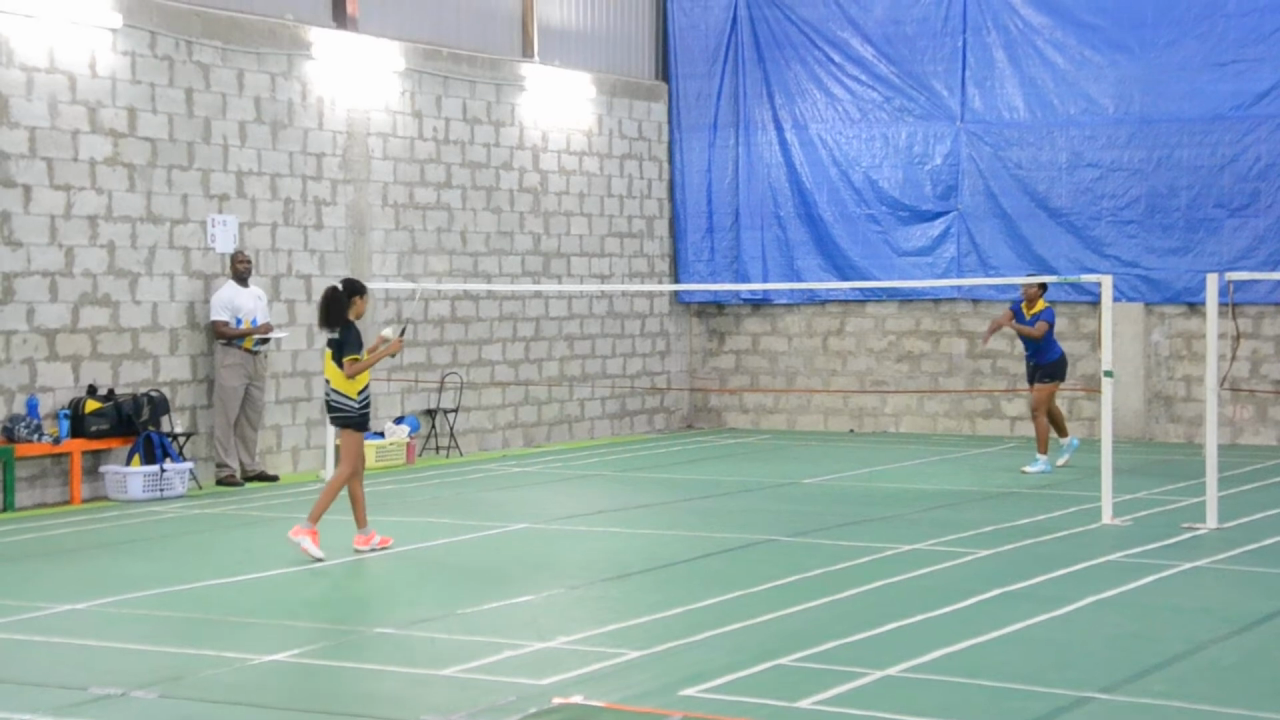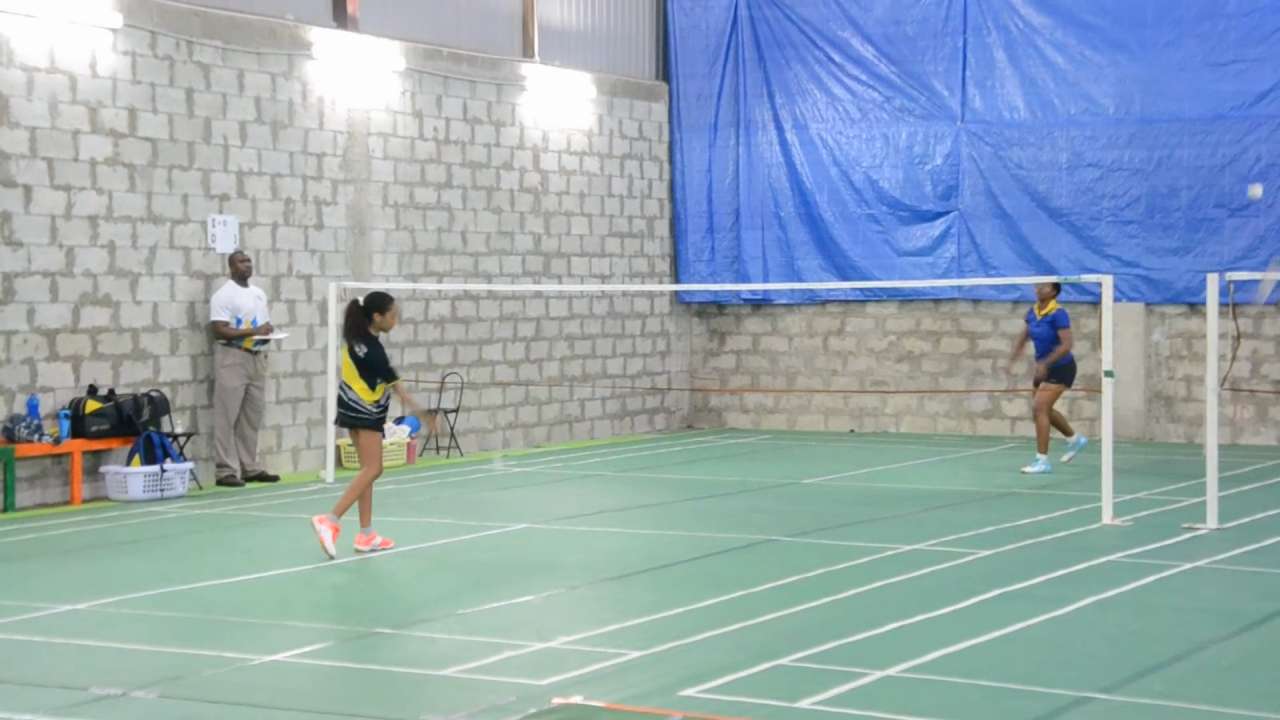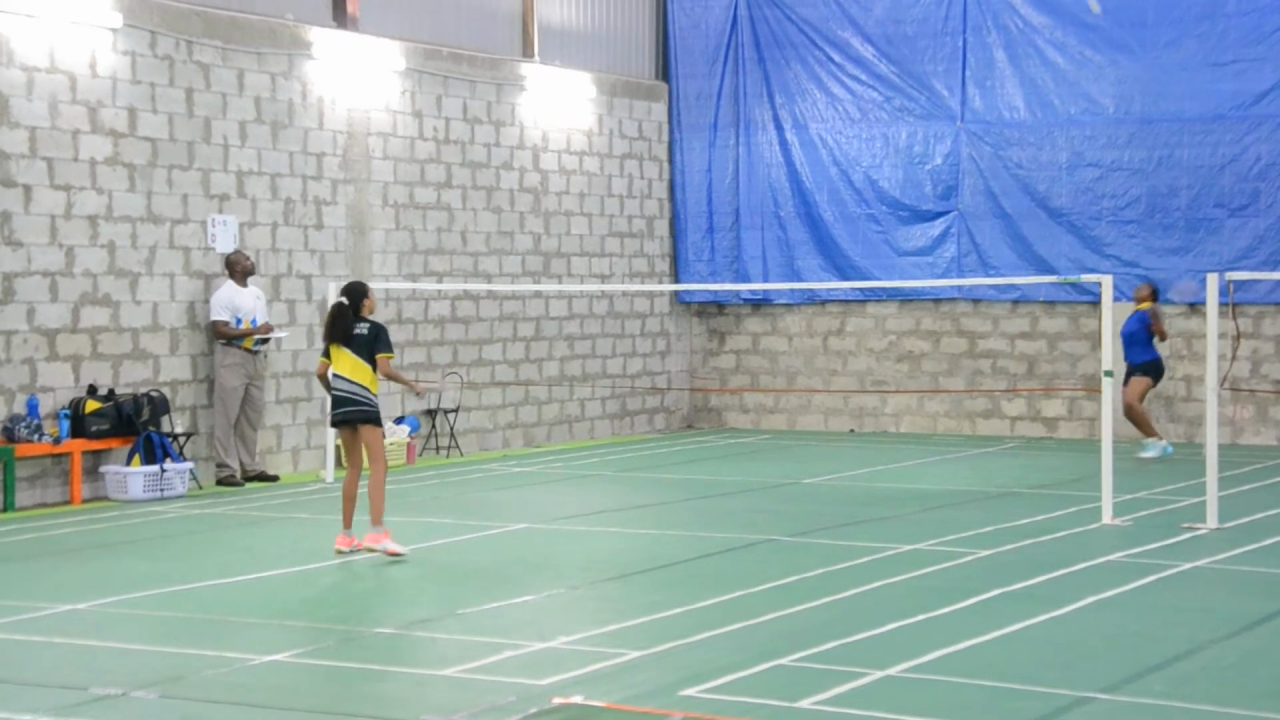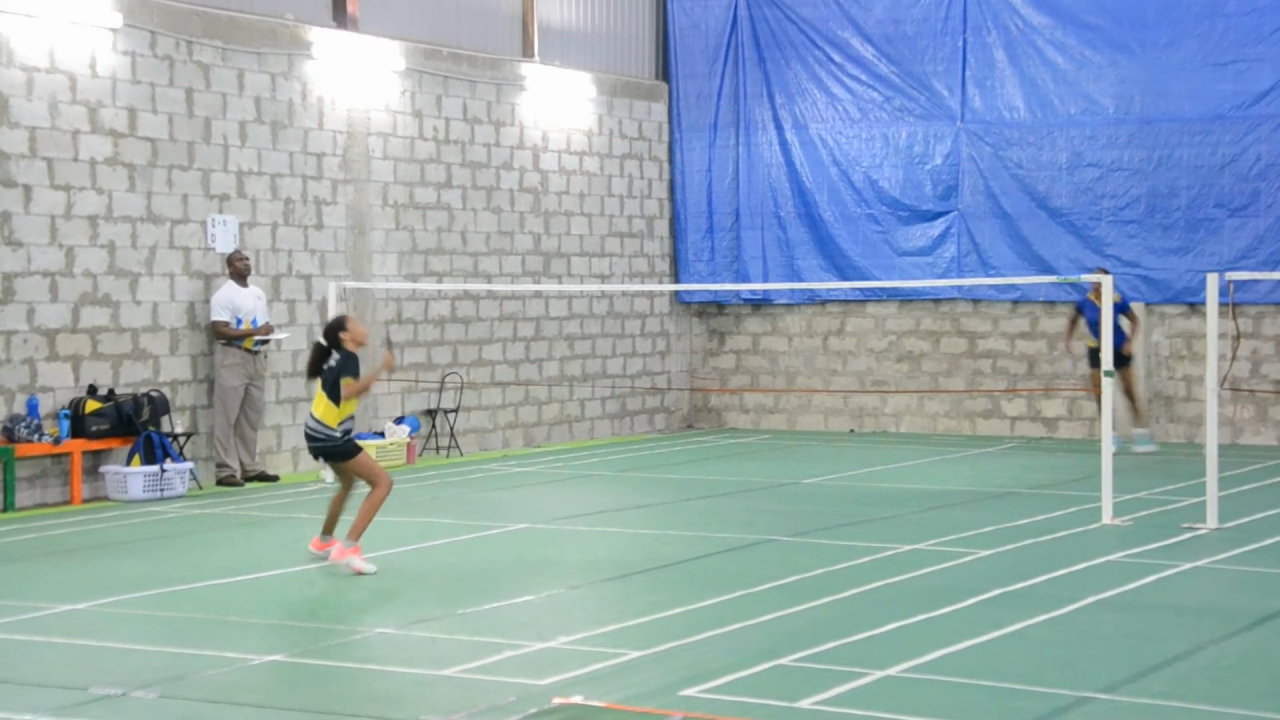
dt=1s
person 1, frame 1
left shoulder: (337, 329)
right shoulder: (350, 331)
right elbow: (350, 371)
left wrist: (373, 349)
right wrist: (385, 353)
left hip: (346, 405)
right hip: (350, 407)
left knee: (357, 469)
right knee: (346, 470)
left ankle: (364, 534)
right ankle: (306, 528)
person 1, frame 2
left shoulder: (356, 335)
right shoulder: (374, 352)
right elbow: (395, 385)
right wrist: (415, 407)
left hip: (351, 406)
right hip: (364, 412)
left knee: (367, 469)
right knee: (372, 470)
left ankle: (366, 534)
right ankle: (330, 520)
person 1, frame 3
left shoulder: (338, 331)
right shoulder: (376, 329)
left elbow: (321, 371)
right elbow: (385, 369)
right wrist: (412, 385)
left hip: (341, 403)
right hip: (363, 403)
left knee: (353, 467)
right knee: (378, 466)
left ankle: (346, 536)
right ankle: (377, 533)
person 1, frame 4
left shoulder: (336, 358)
right shoulder: (348, 358)
right elbow: (349, 392)
left wrist: (378, 372)
right wrist: (380, 369)
left hip: (321, 434)
right hip: (331, 438)
left knee: (347, 482)
right knee: (382, 482)
left ankle: (323, 541)
right ankle: (348, 548)
person 2, frame 1
left shoulder: (259, 294)
right shoulder: (224, 295)
right elbow: (219, 331)
left wrist: (267, 333)
right wrist: (252, 331)
left hip: (256, 358)
right hip: (232, 358)
left knee: (252, 416)
right knee: (227, 417)
left ankle: (251, 468)
right ankle: (225, 471)
person 2, frame 2
left shoulder: (259, 294)
right shoulder: (224, 295)
right elbow: (219, 331)
left wrist: (267, 333)
right wrist: (253, 331)
left hip: (256, 357)
right hip: (232, 358)
left knee: (253, 416)
right knee: (227, 417)
left ankle: (251, 467)
right ankle: (225, 471)
person 2, frame 3
left shoulder: (257, 293)
right shoulder: (224, 295)
right elbow: (219, 331)
left wrist: (267, 332)
right wrist: (253, 331)
left hip: (256, 357)
right hip: (232, 358)
left knee: (252, 415)
right knee: (228, 416)
left ankle: (251, 467)
right ankle: (225, 471)
person 2, frame 4
left shoulder: (258, 293)
right shoulder: (224, 295)
right elbow: (219, 331)
left wrist: (267, 332)
right wrist: (253, 332)
left hip: (256, 357)
right hip: (232, 358)
left knee: (252, 416)
right knee: (227, 417)
left ankle: (250, 467)
right ankle: (225, 471)
person 3, frame 1
left shoulder: (1046, 311)
right shoulder: (1018, 307)
left elbow: (1037, 333)
right elbow: (1001, 320)
left wrist: (1010, 324)
right wrist: (989, 331)
left hip: (1051, 363)
right hip: (1033, 363)
left knee: (1037, 409)
right knee: (1047, 406)
left ankle: (1042, 461)
right ankle: (1068, 442)
person 3, frame 2
left shoulder: (1059, 314)
right shoulder: (1032, 312)
left elbow: (1067, 345)
right elbow: (1023, 337)
left wrist: (1045, 363)
right wrist: (1012, 359)
left hip: (1060, 368)
right hip: (1044, 369)
left knee: (1039, 408)
right knee: (1044, 410)
left ankle: (1042, 461)
right ankle: (1075, 440)
person 3, frame 3
left shoulder: (1147, 312)
right shoulder: (1136, 313)
left elbow: (1162, 336)
left wrist: (1156, 318)
left hip: (1148, 366)
right hip: (1134, 366)
left knee: (1131, 401)
right knee: (1130, 410)
left ankle: (1153, 442)
right ankle: (1162, 445)
person 3, frame 4
left shoulder: (1117, 301)
right shoulder: (1084, 302)
left elbow: (1134, 321)
right elbow: (1073, 320)
left wrist: (1130, 342)
right wrist: (1068, 341)
left hip: (1119, 350)
right hip: (1097, 351)
left knee: (1129, 392)
right knee: (1100, 396)
left ankle: (1141, 433)
